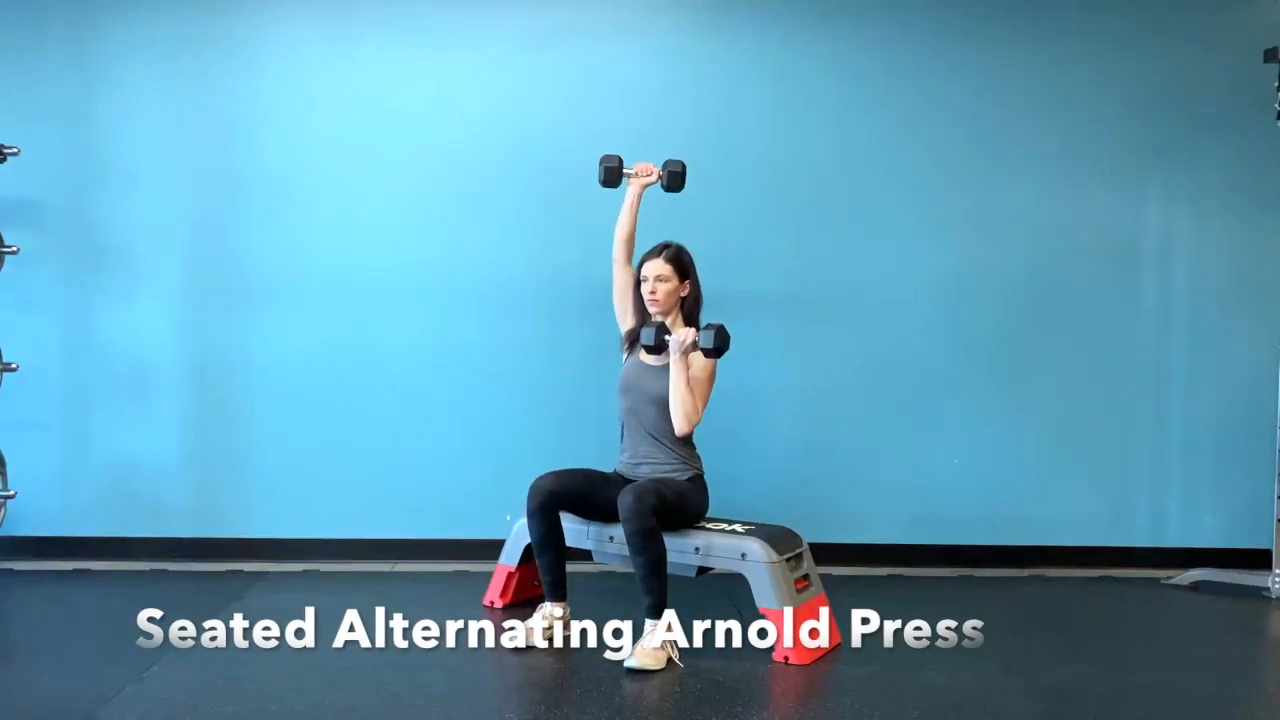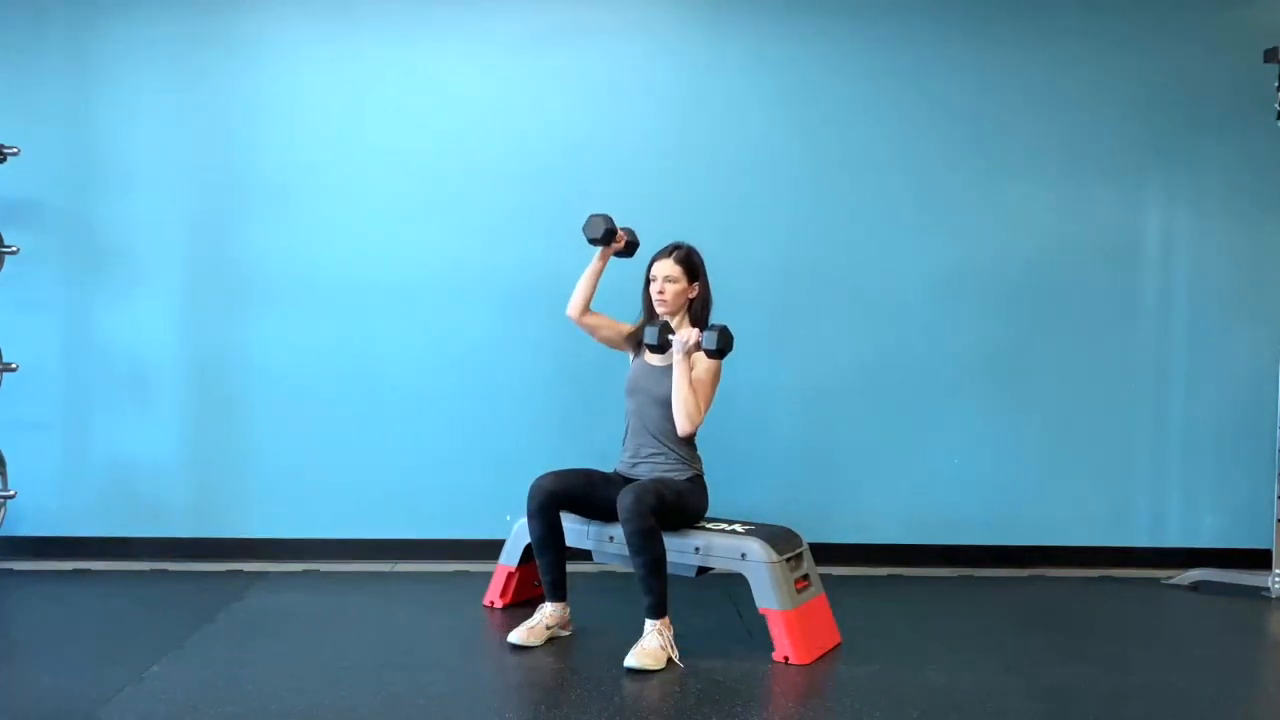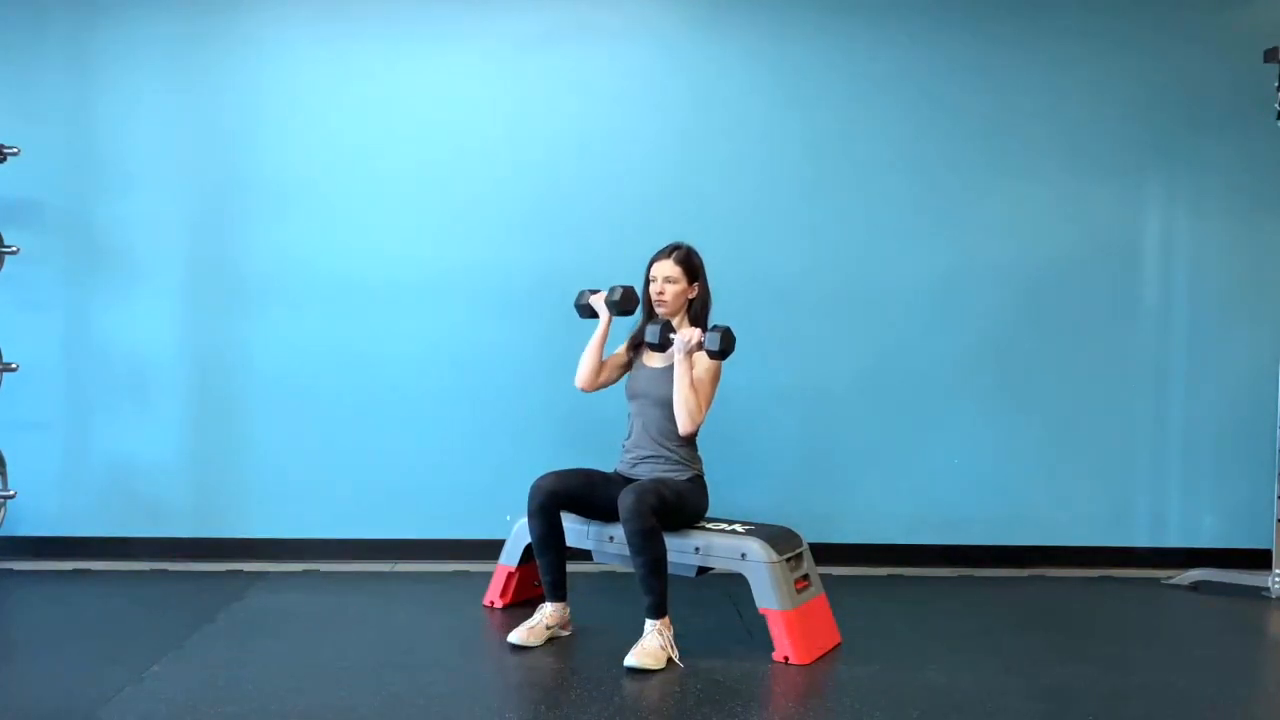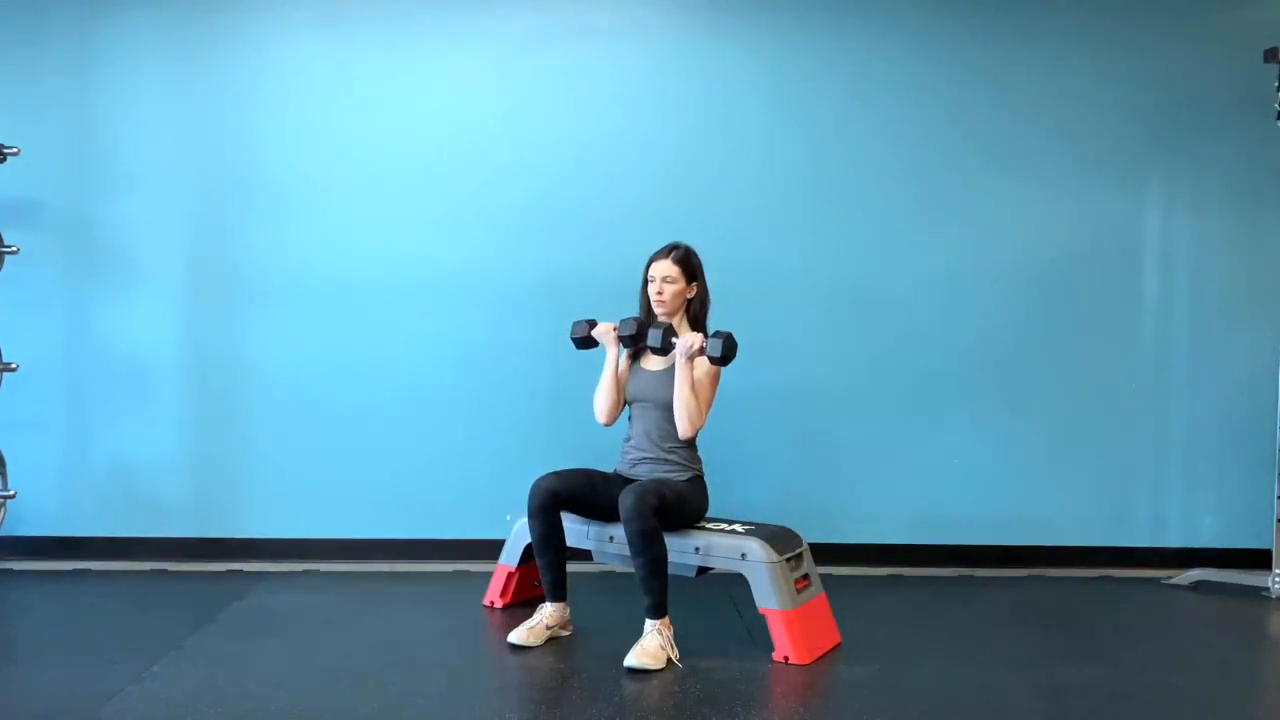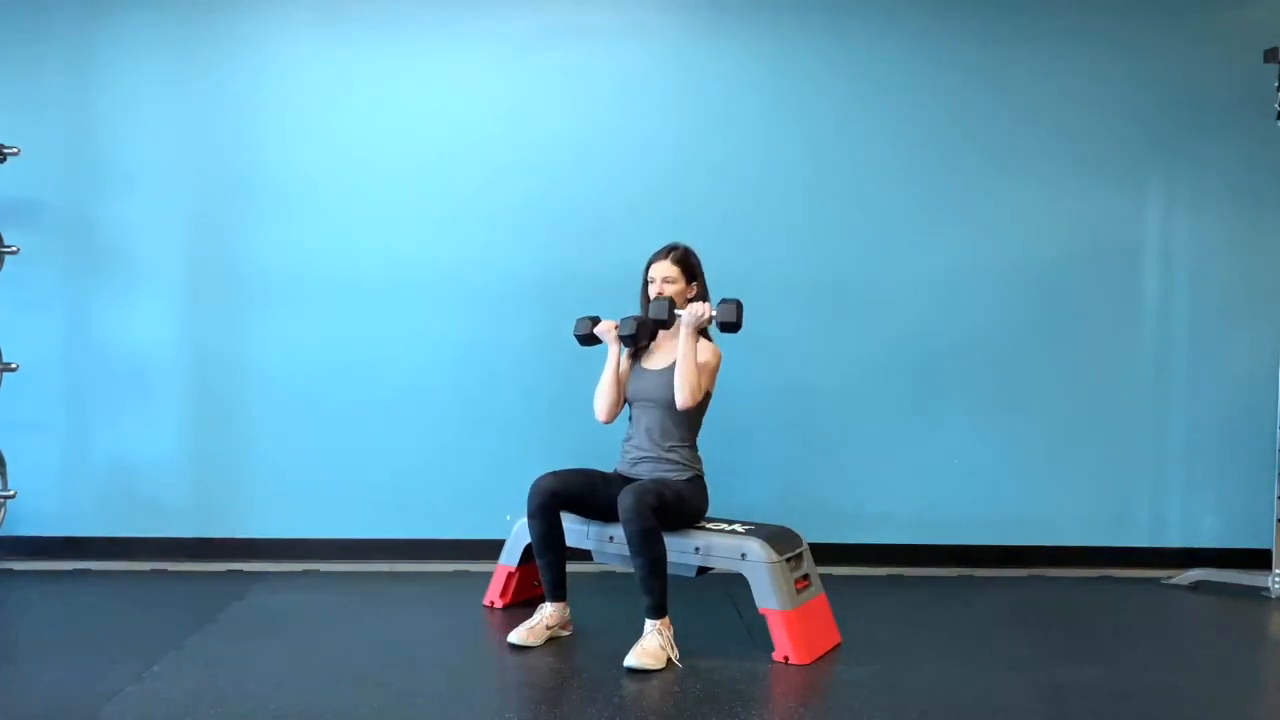
dt=0.4s
person 1, frame 1
left shoulder: (698, 353)
right shoulder: (634, 336)
left elbow: (683, 425)
right elbow: (618, 258)
left wrist: (676, 357)
right wrist: (635, 191)
left hip: (679, 487)
right hip: (625, 478)
left knee: (636, 502)
right knee: (544, 490)
left ankle: (657, 628)
right ankle: (555, 609)
person 1, frame 2
left shoulder: (704, 353)
right shoulder: (639, 340)
left elbow: (686, 426)
right elbow: (576, 315)
left wrist: (681, 357)
right wrist: (602, 256)
left hip: (680, 487)
right hip: (626, 478)
left knee: (635, 502)
right knee: (545, 489)
left ankle: (658, 628)
right ankle: (555, 611)
person 1, frame 3
left shoulder: (703, 351)
right shoulder: (638, 344)
left elbow: (688, 424)
right elbow: (585, 382)
left wrist: (682, 357)
right wrist: (604, 321)
left hip: (680, 485)
right hip: (626, 477)
left knee: (636, 501)
right knee: (545, 488)
left ankle: (658, 628)
right ankle: (555, 610)
person 1, frame 4
left shoulder: (702, 353)
right shoulder: (638, 347)
left elbow: (688, 428)
right elbow: (605, 415)
left wrist: (683, 361)
right wrist: (611, 351)
left hip: (679, 486)
right hip: (626, 477)
left knee: (636, 502)
right knee: (545, 489)
left ankle: (658, 628)
right ankle: (555, 611)
person 1, frame 5
left shoulder: (705, 351)
right shoulder: (639, 347)
left elbow: (686, 398)
right elbow: (605, 412)
left wrist: (687, 330)
right wrist: (613, 349)
left hip: (679, 485)
right hip: (627, 476)
left knee: (636, 502)
right knee: (544, 488)
left ankle: (658, 627)
right ankle: (555, 610)
